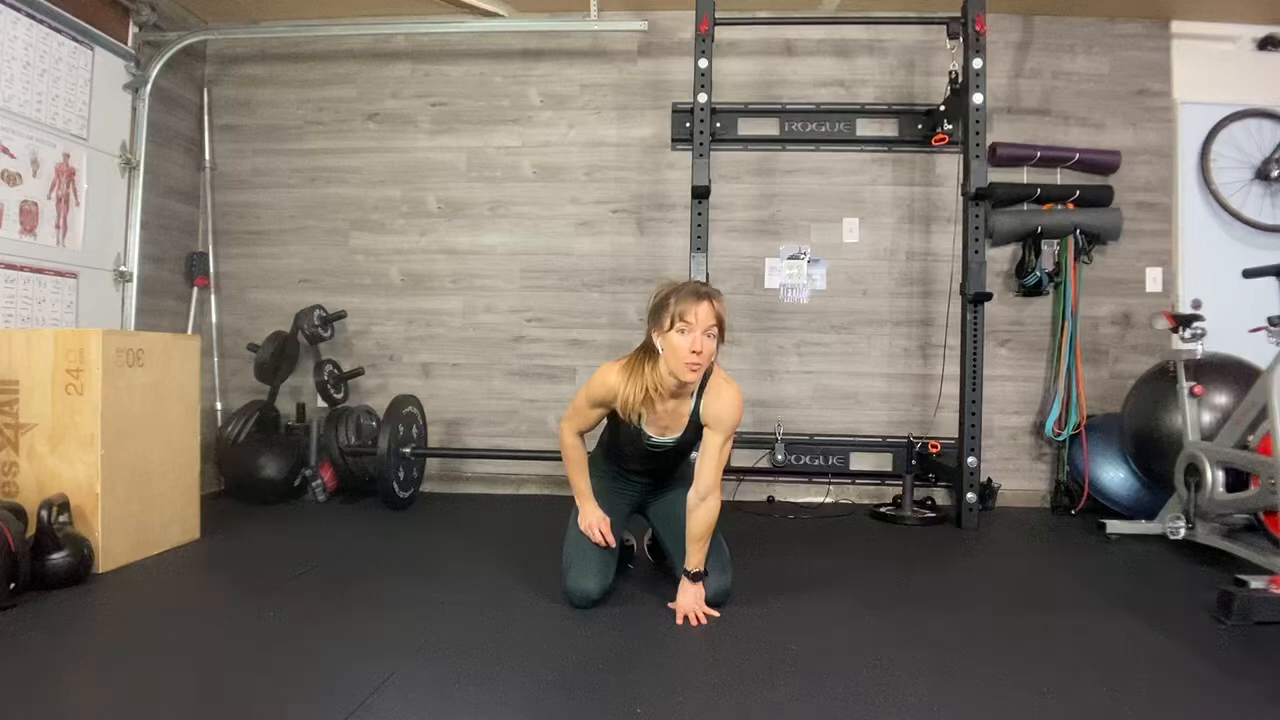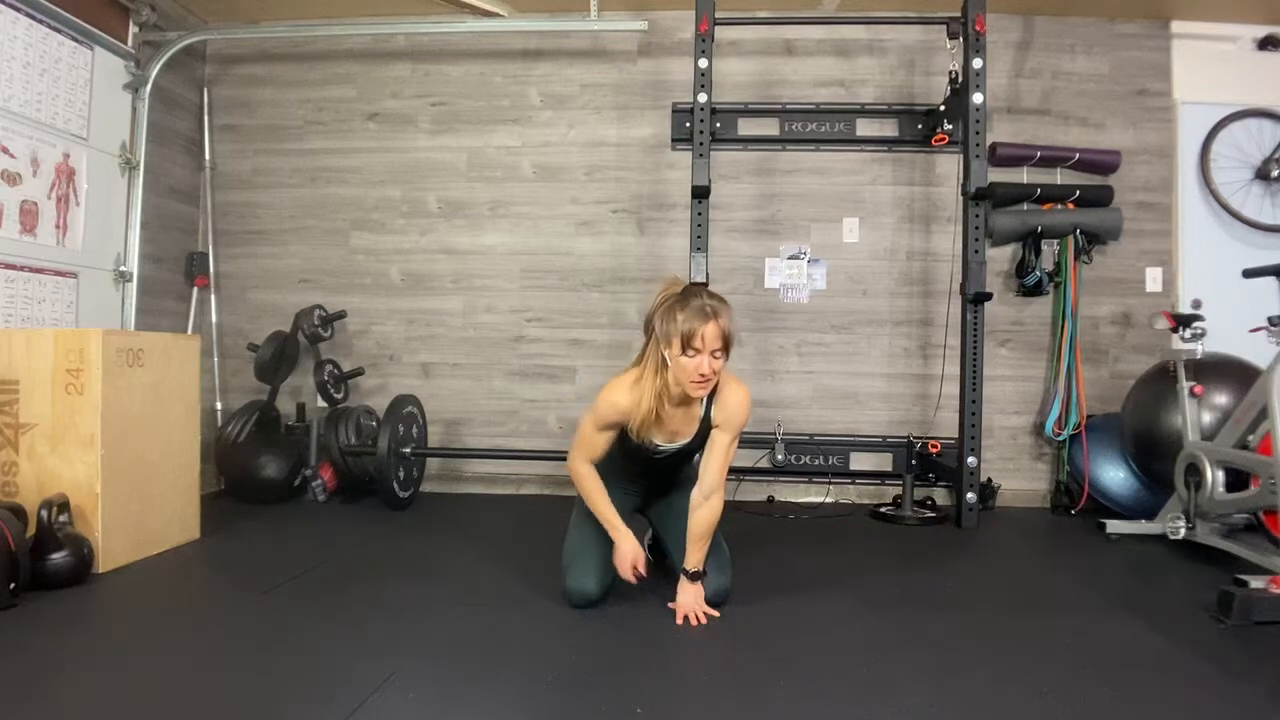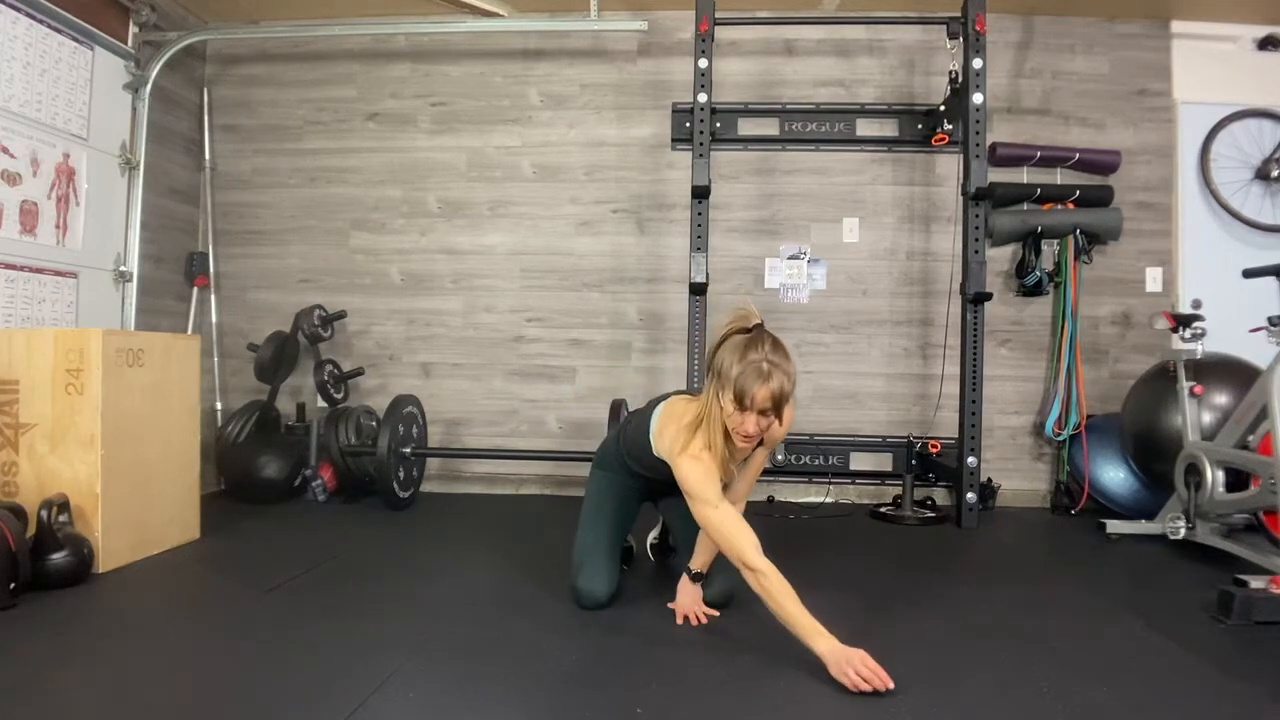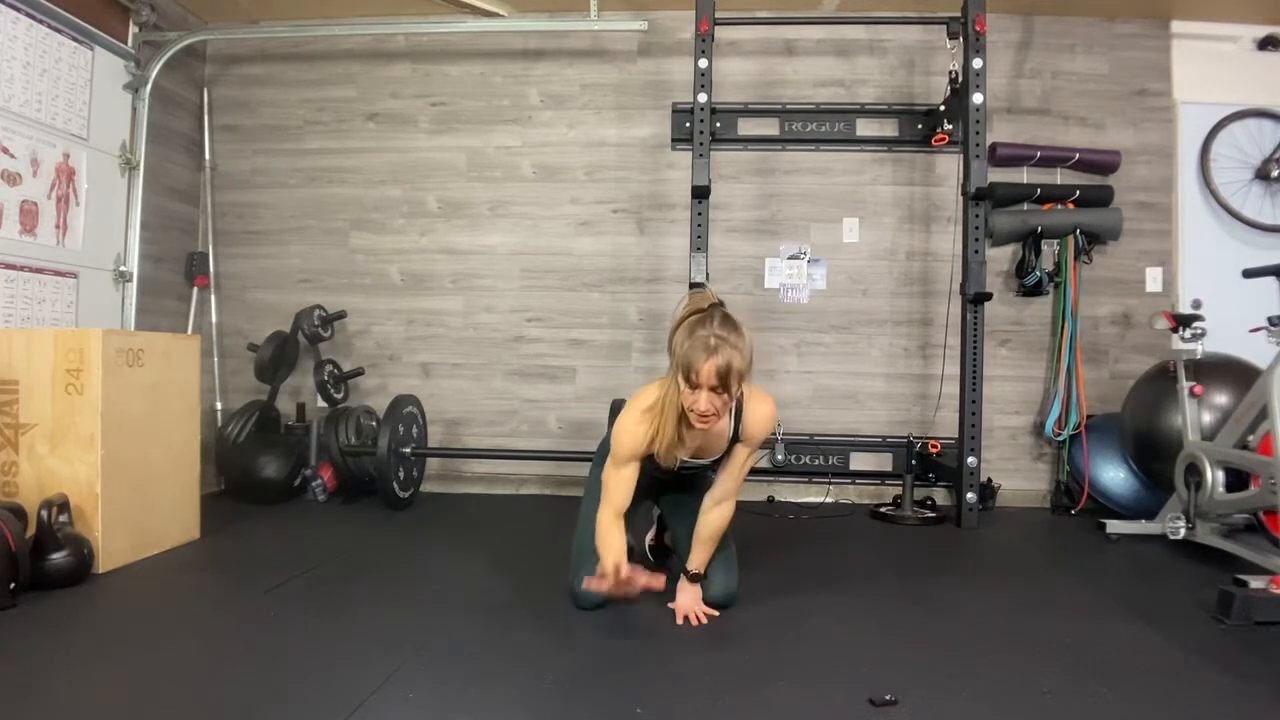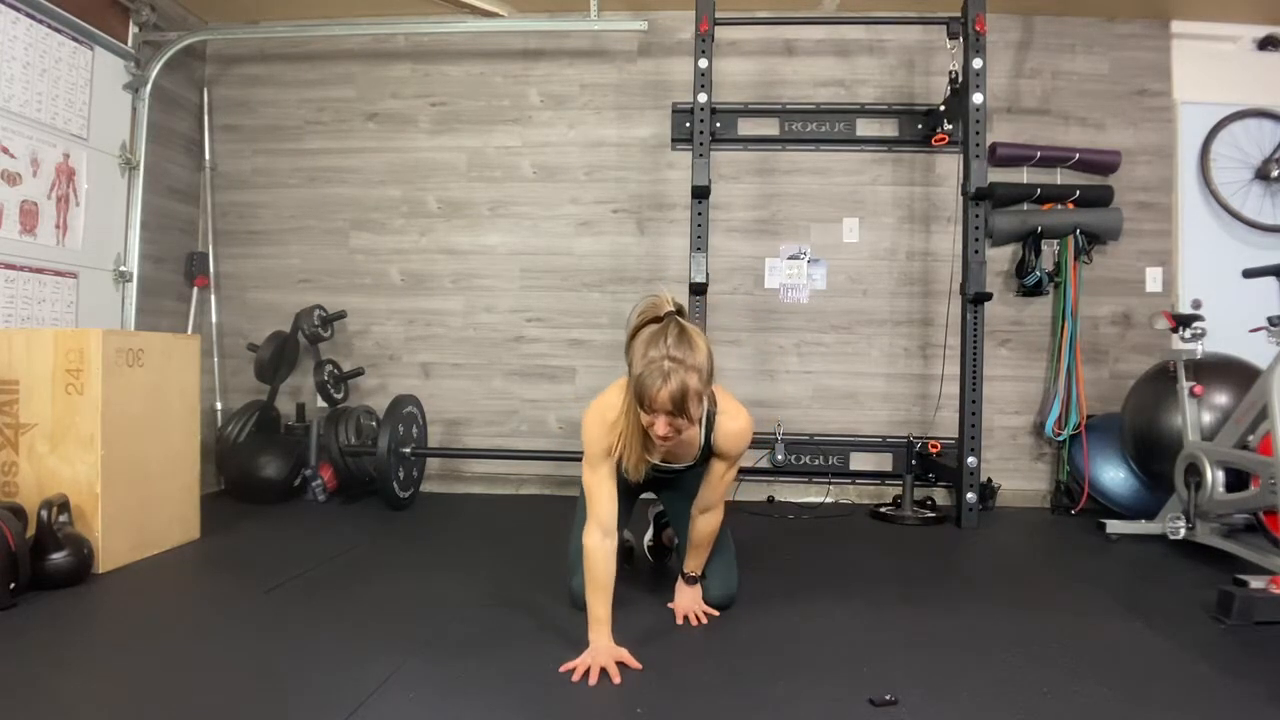
dt=1s
person 1, frame 1
left shoulder: (723, 398)
right shoulder: (617, 379)
left elbow: (705, 493)
right elbow: (570, 429)
left wrist: (692, 576)
right wrist: (586, 504)
left hip: (673, 480)
right hip: (612, 477)
left knee: (714, 589)
right knee: (583, 591)
left ankle: (661, 544)
right ankle: (618, 545)
person 1, frame 2
left shoulder: (733, 399)
right shoulder: (626, 394)
left elbow: (709, 493)
right elbow: (580, 461)
left wrist: (691, 574)
right wrist: (622, 535)
left hip: (676, 482)
right hip: (615, 479)
left knee: (713, 589)
right knee: (582, 590)
left ankle: (661, 543)
right ankle: (625, 545)
person 1, frame 3
left shoulder: (774, 423)
right shoulder: (691, 446)
left elbow: (732, 504)
right elbow: (753, 564)
left wrist: (693, 575)
right wrist: (830, 650)
left hip: (677, 481)
right hip: (623, 470)
left knee: (718, 590)
right knee: (593, 592)
left ankle: (666, 540)
right ankle: (618, 541)
person 1, frame 4
left shoulder: (758, 414)
right shoulder: (641, 416)
left elbow: (721, 500)
right elbow: (609, 513)
left wrist: (691, 577)
right wrist: (616, 568)
left hip: (691, 480)
right hip: (627, 470)
left knee: (720, 593)
right knee: (589, 593)
left ankle: (666, 539)
right ankle: (651, 528)
person 1, frame 5
left shoulder: (732, 424)
right shoulder: (605, 416)
left elbow: (708, 509)
right elbow: (599, 531)
left wrist: (689, 579)
right wrist: (600, 639)
left hip: (687, 475)
right hip: (623, 470)
left knee: (720, 593)
right knee: (583, 591)
left ankle: (665, 530)
right ankle: (628, 544)
